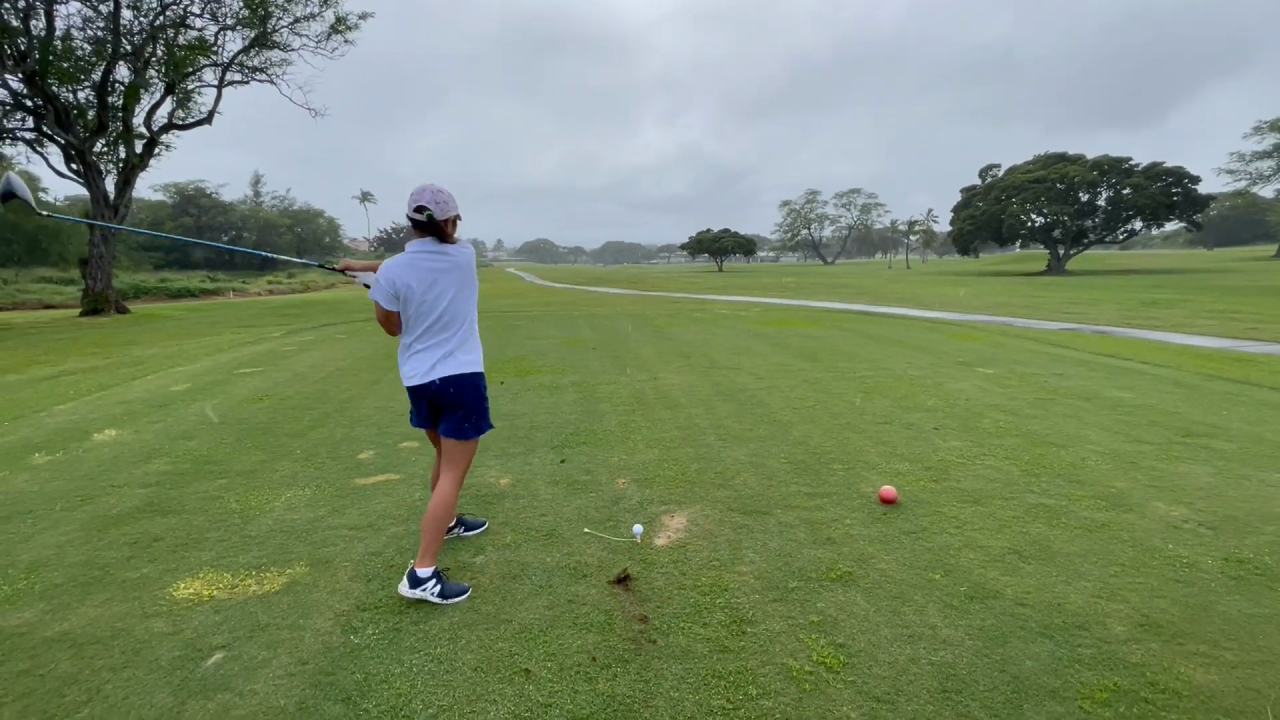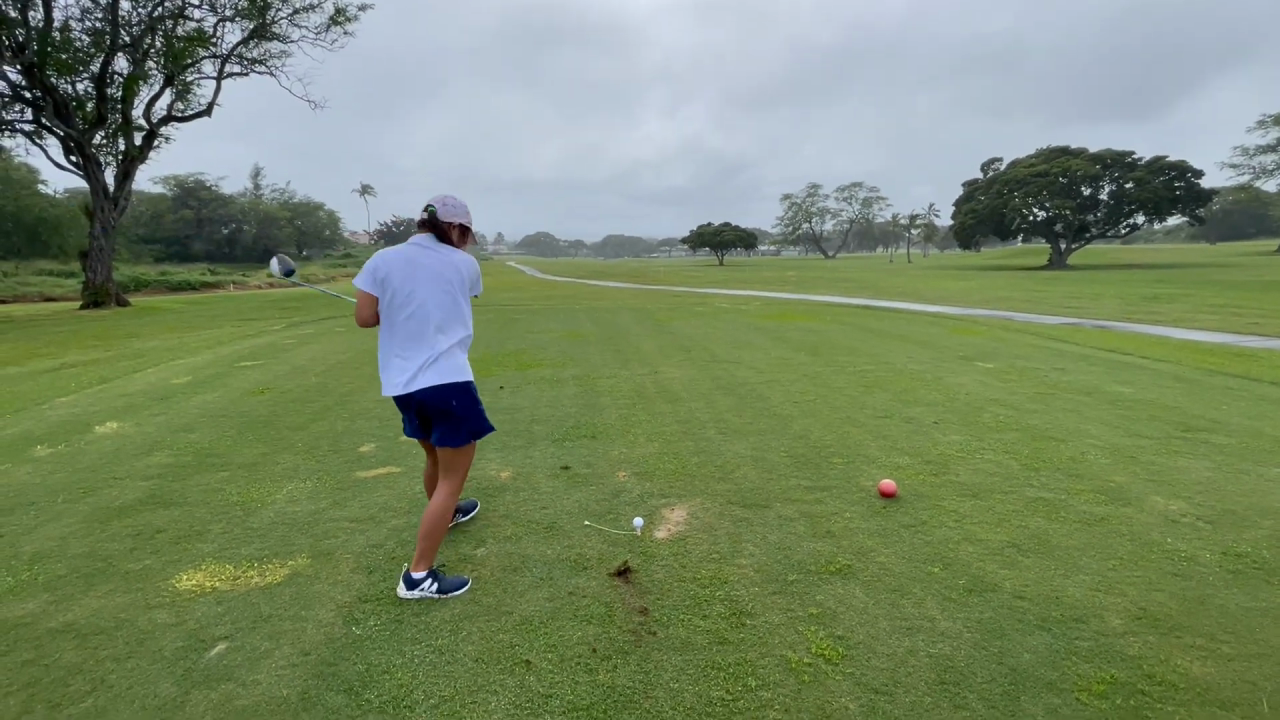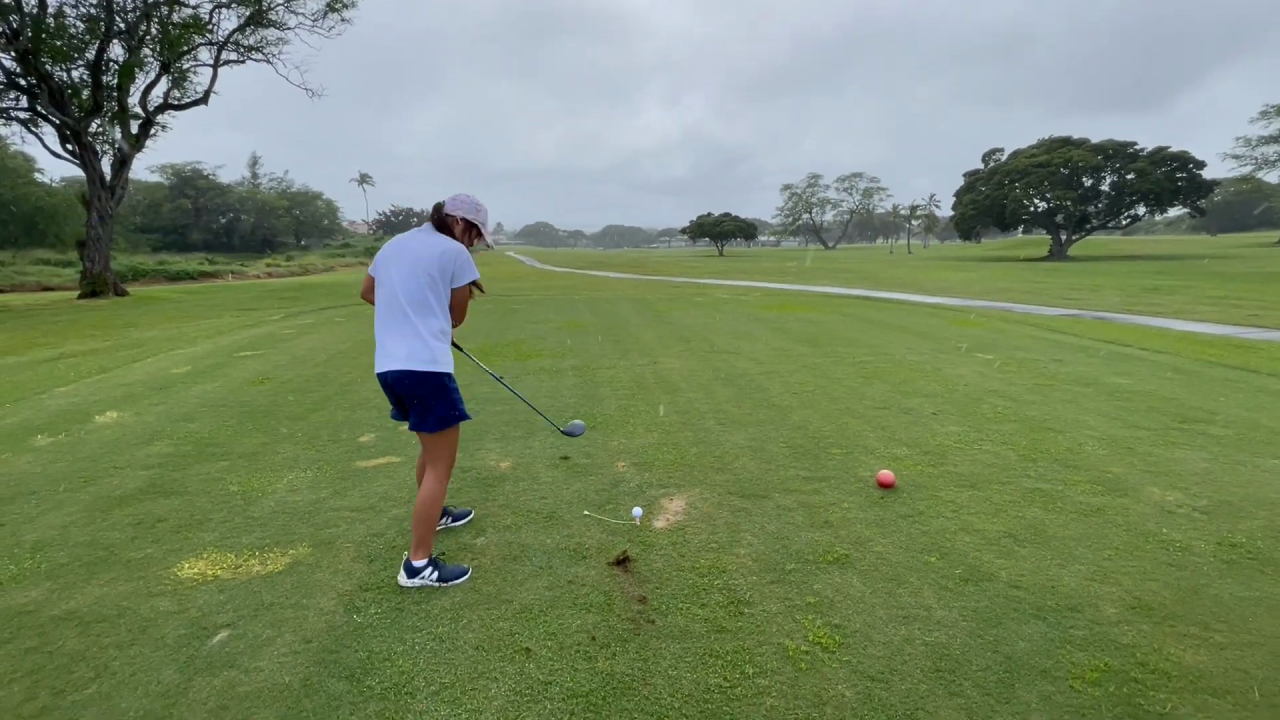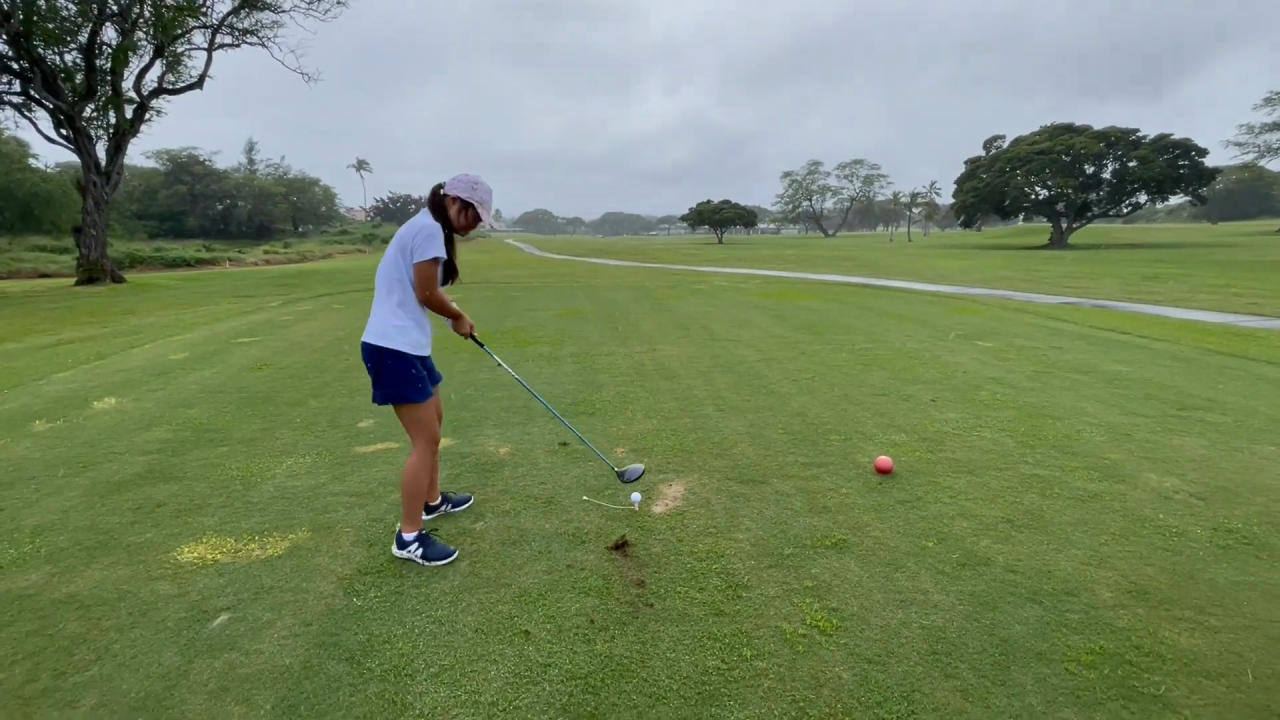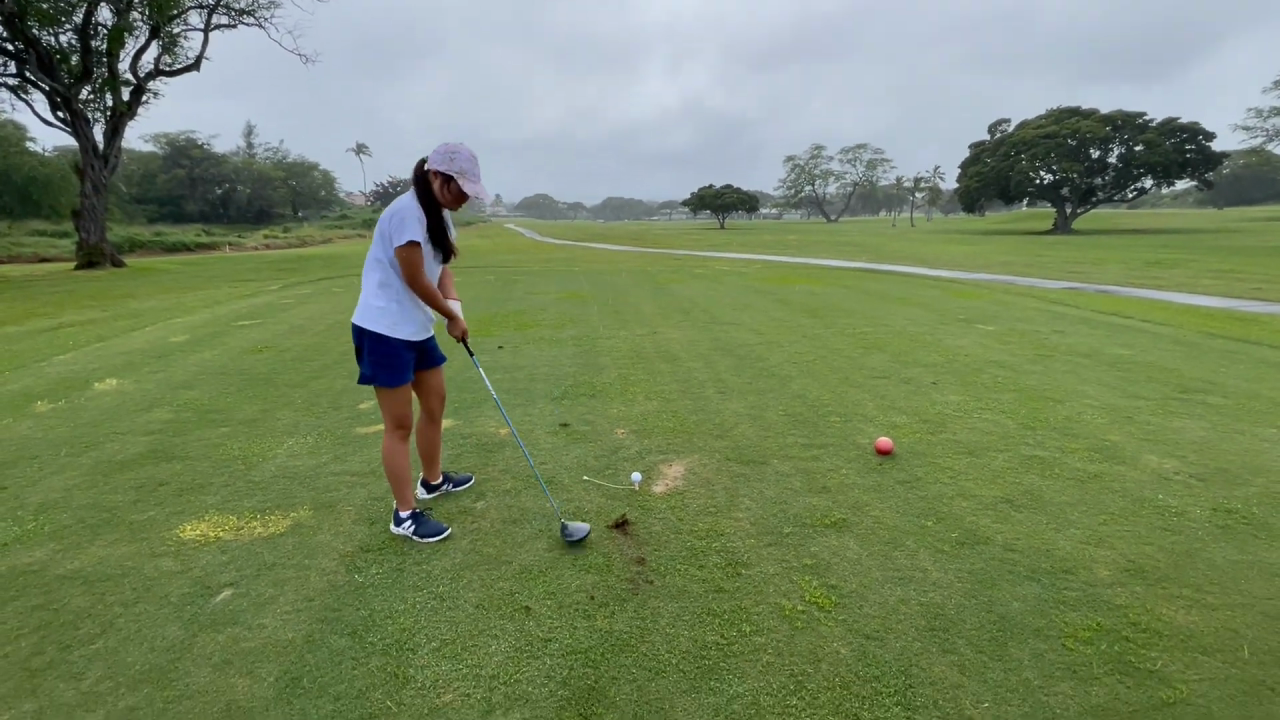
dt=0.3s
person 1, frame 1
left shoulder: (391, 271)
right shoulder: (464, 255)
left elbow: (392, 327)
right wrist: (369, 267)
left hip: (419, 380)
right hip: (462, 377)
left knee: (445, 457)
right knee: (452, 475)
left ankle: (446, 521)
right ankle: (421, 574)
person 1, frame 2
left shoulder: (382, 260)
right shoulder: (467, 265)
left elbow: (365, 317)
left hip: (402, 386)
right hip: (450, 383)
left knee: (438, 457)
right knee: (452, 477)
left ankle: (446, 512)
right ankle: (418, 575)
person 1, frame 3
left shoulder: (394, 244)
right shoulder: (454, 252)
left elbow: (368, 293)
right elbow: (457, 315)
left hip: (391, 365)
right hip: (424, 369)
left knee: (434, 446)
right knee: (440, 463)
left ankle: (434, 513)
right ankle: (418, 564)
person 1, frame 4
left shoulder: (425, 228)
right shoulder: (430, 230)
right elbow: (427, 294)
left wrist: (455, 315)
right wrist: (458, 316)
left hip: (404, 343)
right hip: (395, 347)
left knee: (431, 423)
right knee: (425, 439)
left ankle: (431, 499)
right ankle: (410, 535)
person 1, frame 5
left shoulder: (436, 213)
right shoulder: (407, 213)
left elbow: (441, 267)
right elbow: (414, 279)
left wrist: (453, 305)
right wrist: (452, 318)
left hip: (417, 328)
right hip: (385, 330)
left knee: (435, 403)
right knee: (399, 424)
left ankle: (432, 480)
right ankle: (405, 514)
